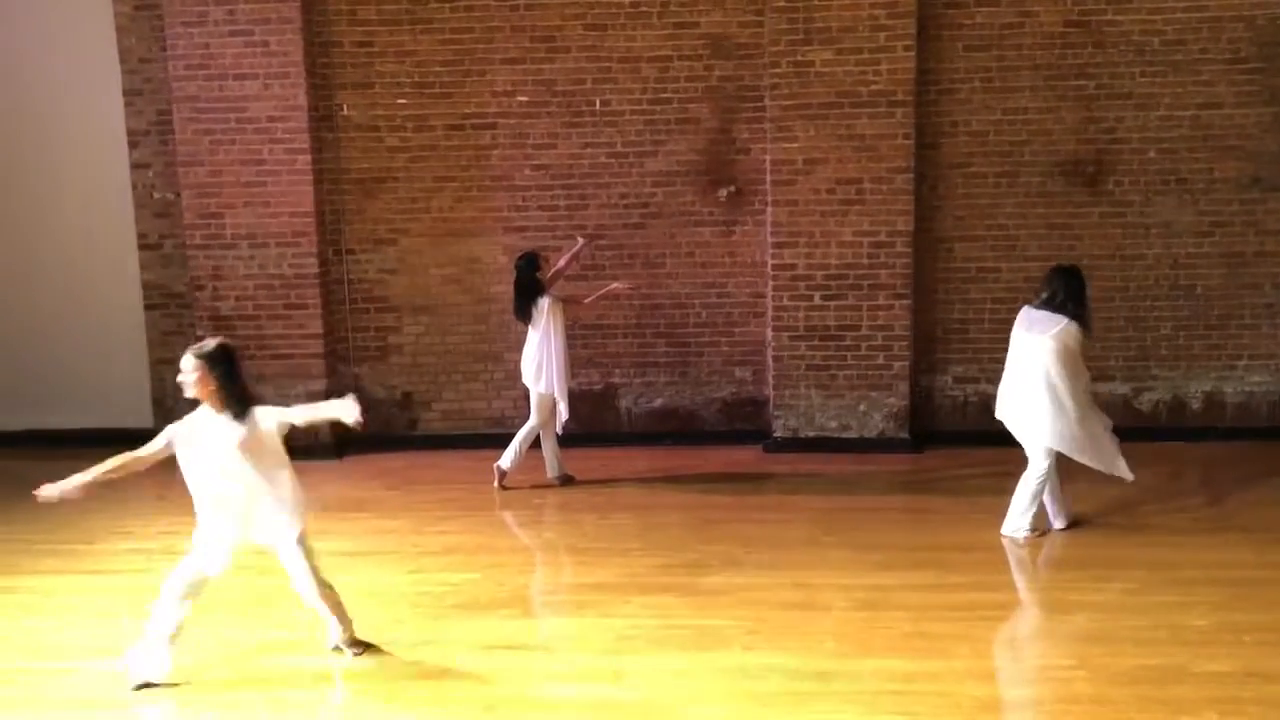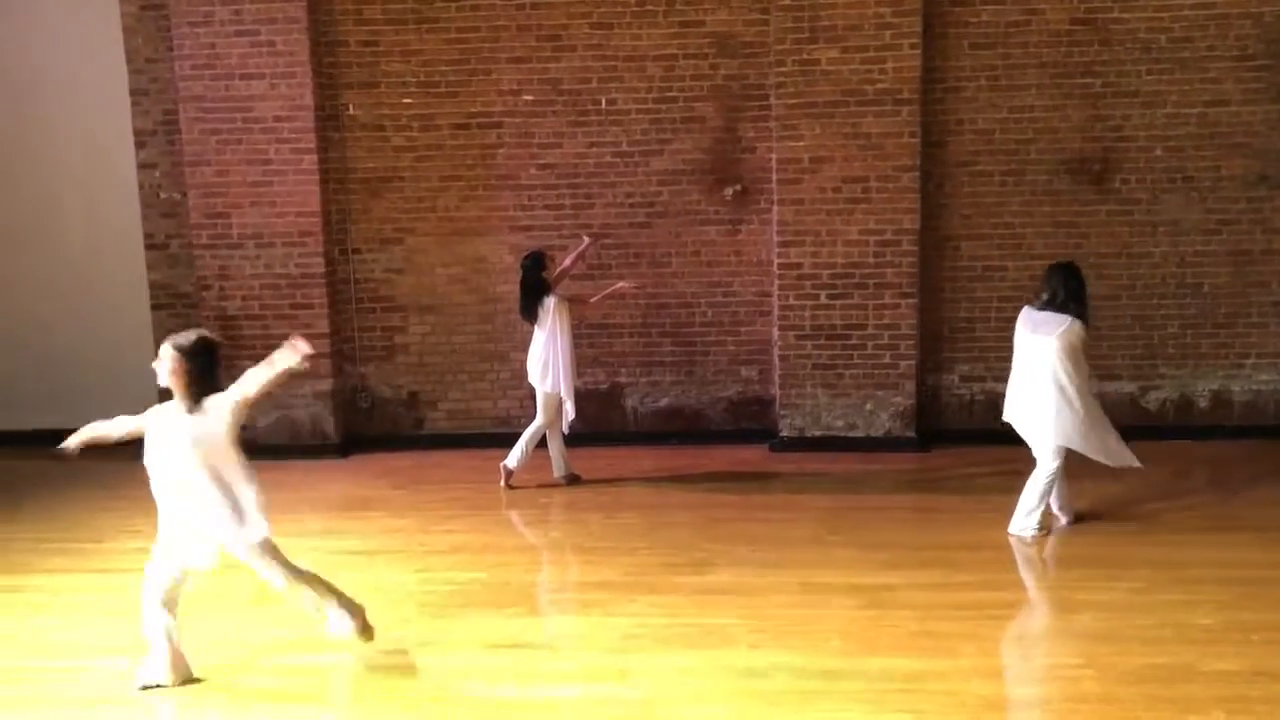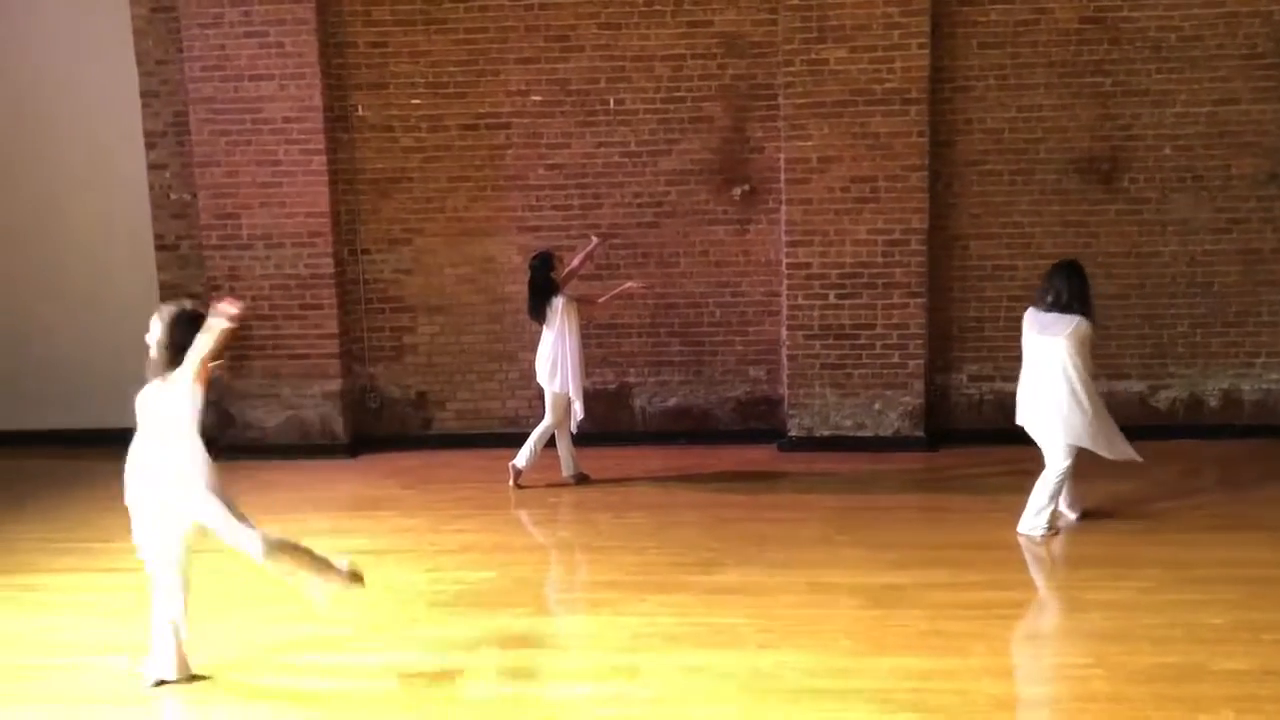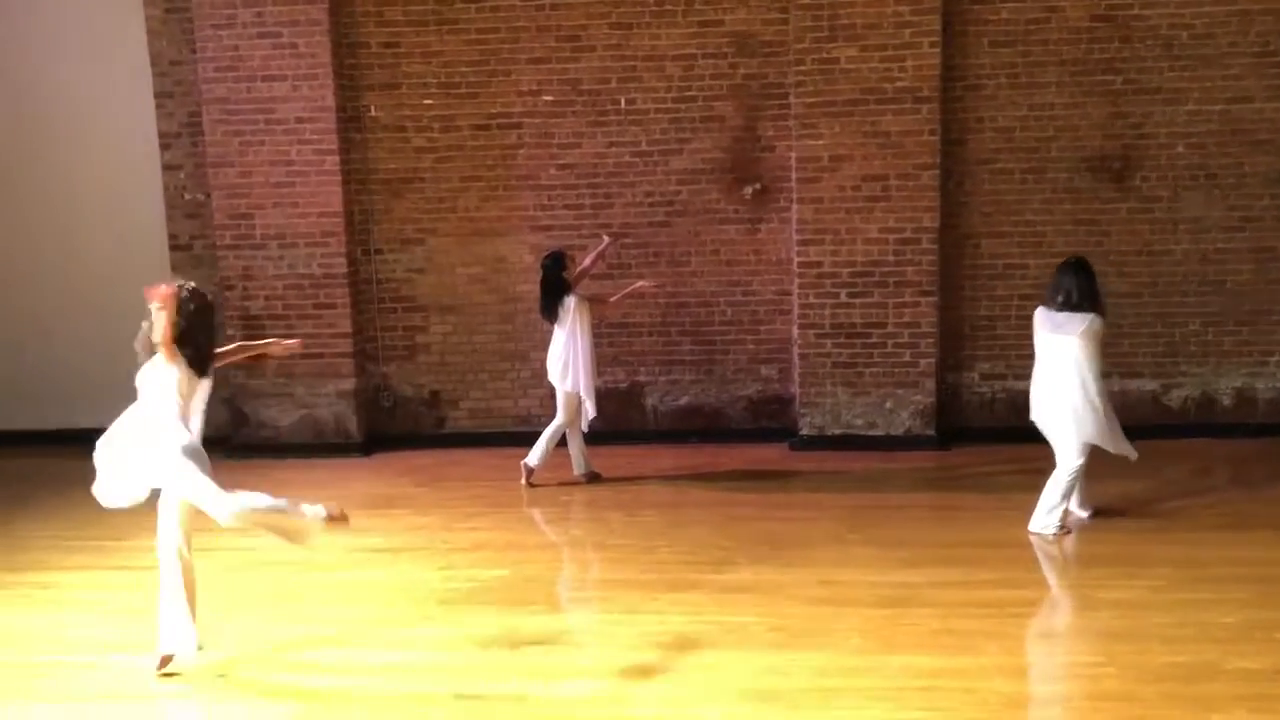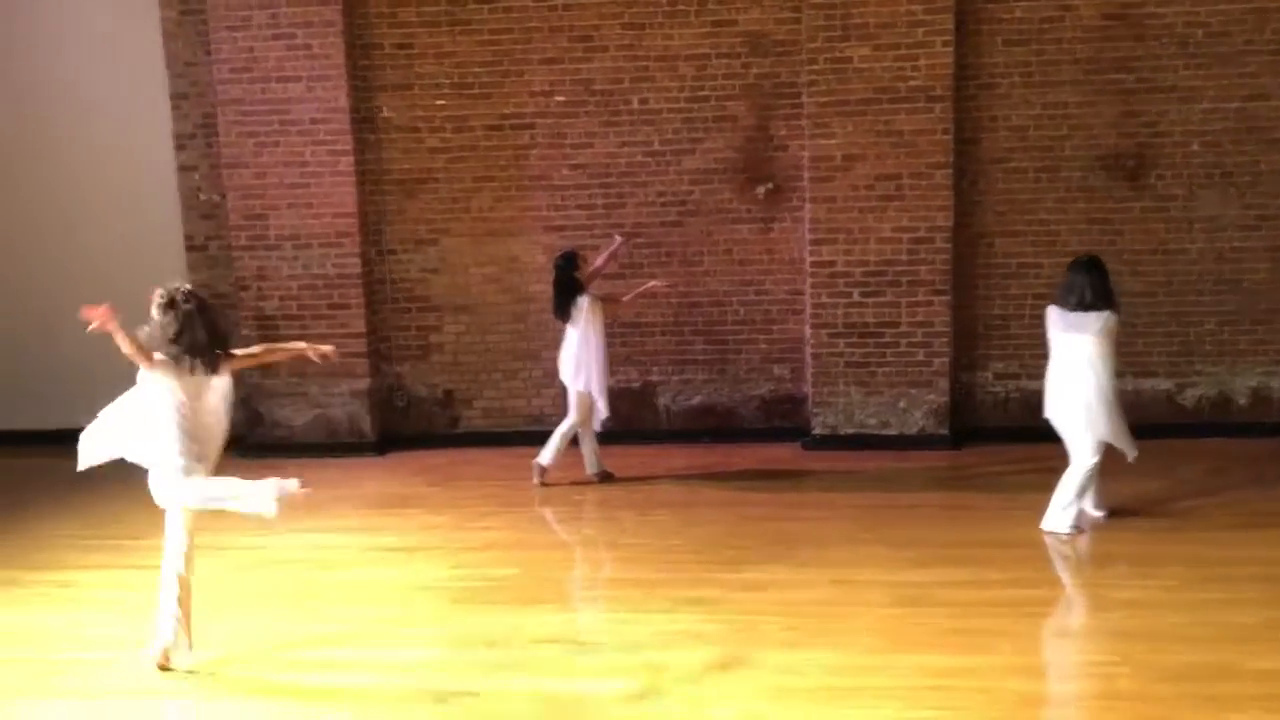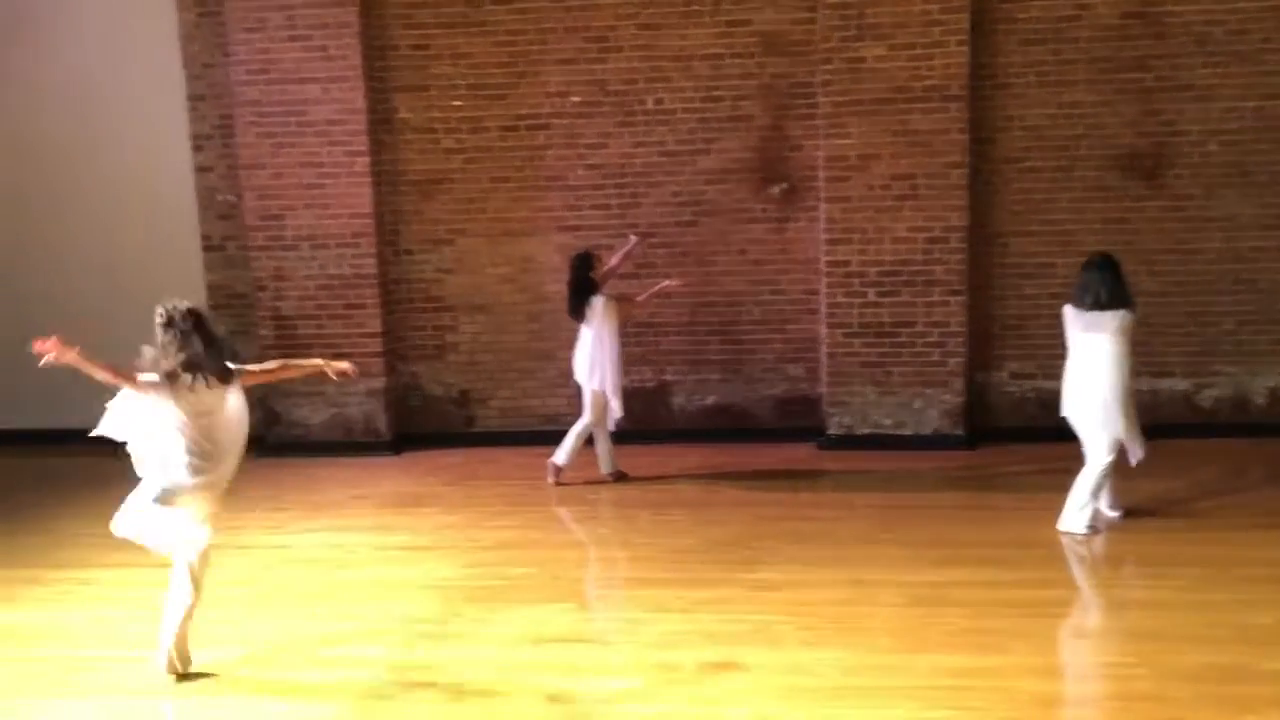
dt=0.1s
person 1, frame 1
left shoulder: (253, 417)
right shoulder: (184, 429)
left elbow: (299, 415)
right elbow: (137, 458)
left wrist: (338, 408)
right wrist: (80, 480)
left hip: (270, 515)
right hip: (220, 524)
left knee: (308, 581)
right knee: (178, 590)
left ankle: (342, 636)
right ankle: (149, 664)
person 1, frame 2
left shoulder: (217, 407)
right shoulder: (161, 416)
left elbow: (251, 383)
right elbow: (123, 426)
left wrist: (285, 358)
right wrist: (87, 433)
left hip: (229, 517)
right hip: (182, 522)
left knee: (282, 574)
right knee: (156, 593)
left ankle: (349, 618)
right ankle: (163, 668)
person 1, frame 3
left shoulder: (184, 380)
right shoulder: (167, 383)
left elbow: (202, 352)
left wrist: (219, 322)
left hip: (193, 486)
right hip: (168, 493)
left knee: (255, 544)
right knee: (165, 575)
left ankle: (335, 573)
right ankle: (170, 662)
person 1, frame 4
left shoulder: (172, 361)
right shoulder: (193, 361)
left elbow: (165, 338)
right elbow: (222, 354)
left wrist: (164, 307)
right wrist: (265, 345)
left hip: (176, 456)
right hip: (171, 463)
left knee: (226, 507)
right knee: (172, 552)
left ankle: (309, 516)
right ankle: (177, 639)
person 1, frame 5
left shoulder: (165, 365)
right shoulder: (216, 362)
left elbow: (139, 353)
right elbow: (266, 352)
left wrist: (114, 326)
right wrist: (304, 348)
left hip: (174, 463)
right hip: (195, 467)
right knee: (176, 559)
left ankle: (267, 493)
right ankle: (168, 645)
person 1, frame 6
left shoulder: (166, 386)
right shoulder: (225, 377)
left elbow: (120, 378)
right elbow: (274, 370)
left wrist: (73, 357)
right wrist: (325, 364)
left hip: (176, 478)
right hip: (210, 485)
right knee: (188, 574)
right ankle: (172, 658)
person 2, frame 1
left shoulder: (1025, 314)
right shoulder: (1069, 329)
right elbow: (1077, 370)
right wrist: (1085, 388)
left hip: (1013, 399)
right hip: (1039, 404)
left knee: (1045, 459)
right knee: (1041, 464)
left ankle: (1058, 516)
right ankle: (1016, 525)
person 2, frame 2
left shoulder: (1026, 314)
right shoulder: (1072, 326)
right elbow: (1076, 366)
right wrist: (1082, 387)
left hip: (1022, 400)
right hip: (1048, 404)
left knee: (1051, 458)
right knee: (1050, 463)
left ankle: (1061, 511)
right ankle: (1023, 523)
person 2, frame 3
left shoulder: (1031, 316)
right shoulder: (1080, 325)
right elbow: (1081, 363)
left hip: (1031, 400)
right hip: (1060, 404)
left knee: (1059, 457)
right knee: (1060, 463)
left ankle: (1067, 508)
right ankle: (1033, 522)
person 2, frame 4
left shoulder: (1041, 315)
right shoulder: (1092, 322)
left hip: (1044, 399)
right hip: (1074, 401)
left knee: (1069, 456)
right knee: (1073, 461)
left ankle: (1076, 506)
right ankle: (1044, 521)
person 2, frame 5
left shoulder: (1054, 314)
right shoulder: (1107, 319)
left hip: (1060, 398)
right hip: (1090, 400)
left knee: (1083, 455)
right knee: (1087, 459)
left ankle: (1090, 505)
right ankle: (1059, 519)
person 2, frame 6
left shoulder: (1071, 313)
right shoulder: (1123, 317)
left hip: (1077, 397)
right hip: (1106, 398)
left knee: (1098, 454)
right knee: (1102, 458)
left ankle: (1106, 506)
right ankle: (1075, 519)
person 3, frame 1
left shoulder: (543, 298)
right shoulder: (544, 298)
right elbow: (561, 267)
right wrist: (580, 247)
left hip: (544, 364)
right hip: (542, 365)
left knee: (547, 421)
right knee: (537, 421)
left ankle: (556, 471)
right ankle: (503, 465)
person 3, frame 2
left shoulder: (547, 297)
right shoulder: (549, 299)
right elbow: (567, 267)
right wrist: (586, 246)
left hip: (549, 363)
right hip: (548, 365)
left knee: (553, 420)
right knee: (544, 420)
left ankle: (562, 470)
right ankle: (510, 464)
person 3, frame 3
left shoulder: (556, 297)
right shoulder: (558, 299)
right wrist: (598, 251)
left hip: (557, 363)
right hip: (556, 365)
left knee: (562, 420)
right knee: (552, 420)
left ankle: (571, 470)
right ankle: (519, 464)
person 3, frame 4
left shoulder: (566, 296)
right shoulder: (570, 299)
left hip: (568, 362)
right hip: (568, 364)
left knee: (573, 419)
right knee: (564, 419)
left ankle: (582, 468)
right ankle: (531, 462)
person 3, frame 5
left shoulder: (580, 297)
right shoulder: (584, 300)
right elbow: (614, 290)
left hip: (581, 363)
right hip: (581, 364)
left knee: (586, 418)
right knee: (576, 418)
left ankle: (595, 468)
right ankle: (543, 462)
person 3, frame 6
left shoulder: (593, 296)
right shoulder: (599, 300)
left elbow: (619, 276)
right elbow: (629, 292)
left hip: (594, 362)
right hip: (595, 364)
left knee: (600, 418)
right knee: (591, 418)
left ankle: (609, 467)
right ankle: (558, 461)
